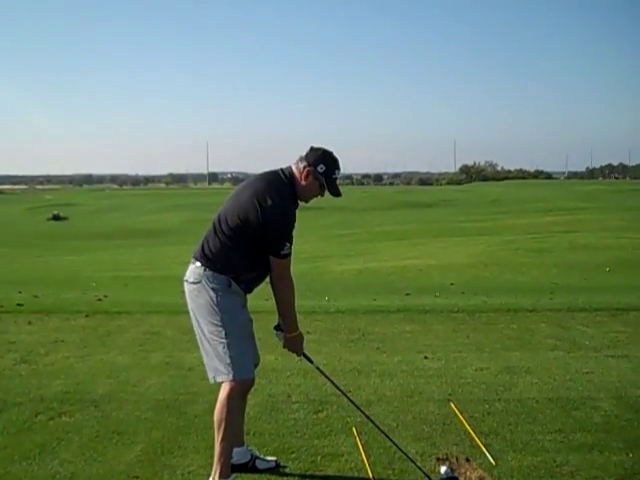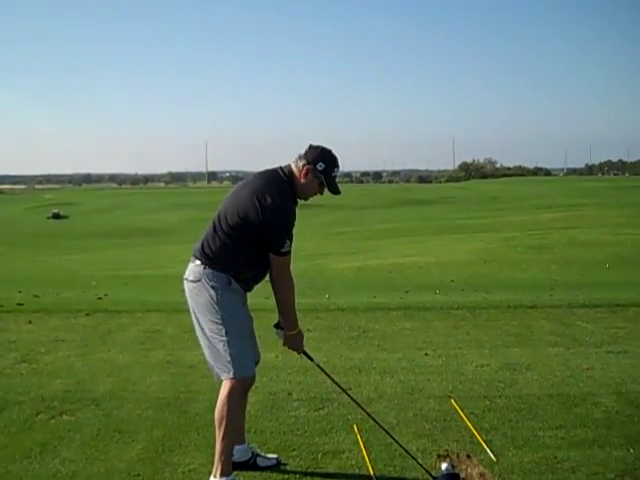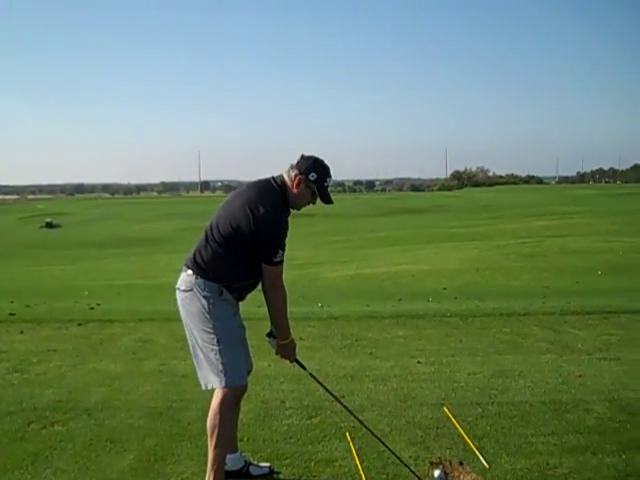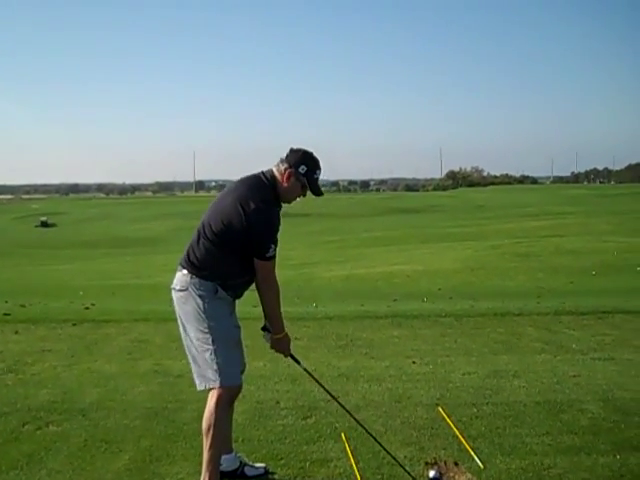
dt=0.3s
person 1, frame 1
left shoulder: (270, 184)
right shoulder: (278, 203)
right elbow: (281, 277)
right wrist: (292, 329)
left hip: (219, 282)
right hip: (215, 285)
left knee: (243, 372)
right knee: (237, 379)
left ankle: (237, 453)
person 1, frame 2
left shoulder: (270, 182)
right shoulder: (278, 202)
right elbow: (280, 274)
right wrist: (292, 327)
left hip: (219, 279)
right hip: (215, 283)
left knee: (243, 370)
right knee: (238, 376)
left ankle: (238, 451)
person 1, frame 3
left shoulder: (262, 192)
right shoulder: (271, 212)
right elbow: (273, 285)
right wrist: (284, 336)
left hip: (212, 290)
right hip: (207, 293)
left knee: (236, 379)
right knee: (229, 386)
person 1, frame 4
left shoulder: (253, 188)
right shoulder: (262, 207)
right elbow: (266, 280)
right wrist: (278, 331)
left hip: (207, 288)
right hip: (202, 292)
left knee: (230, 380)
right knee: (224, 386)
